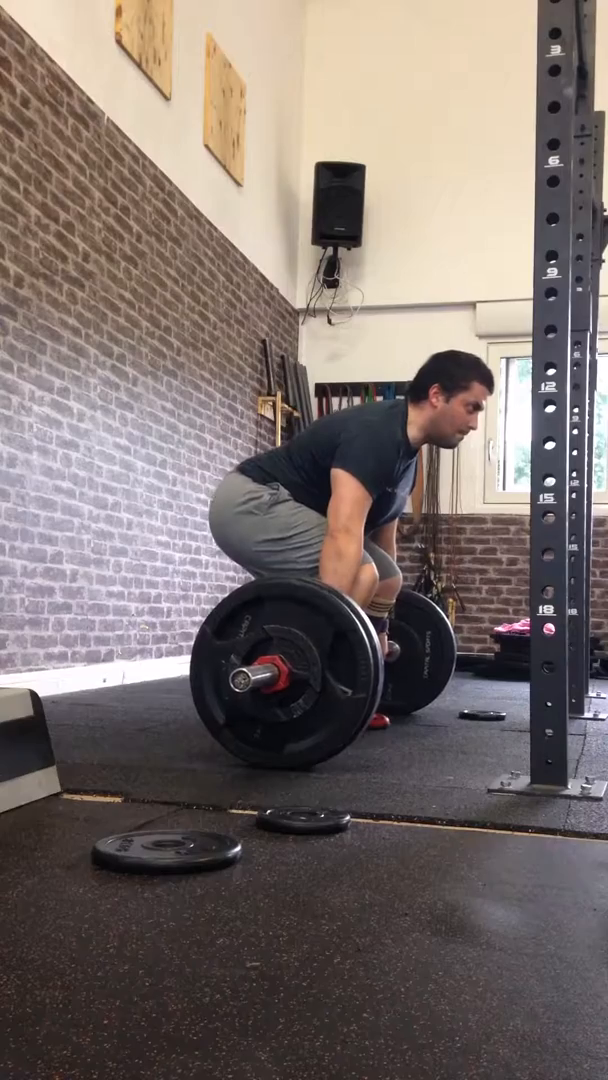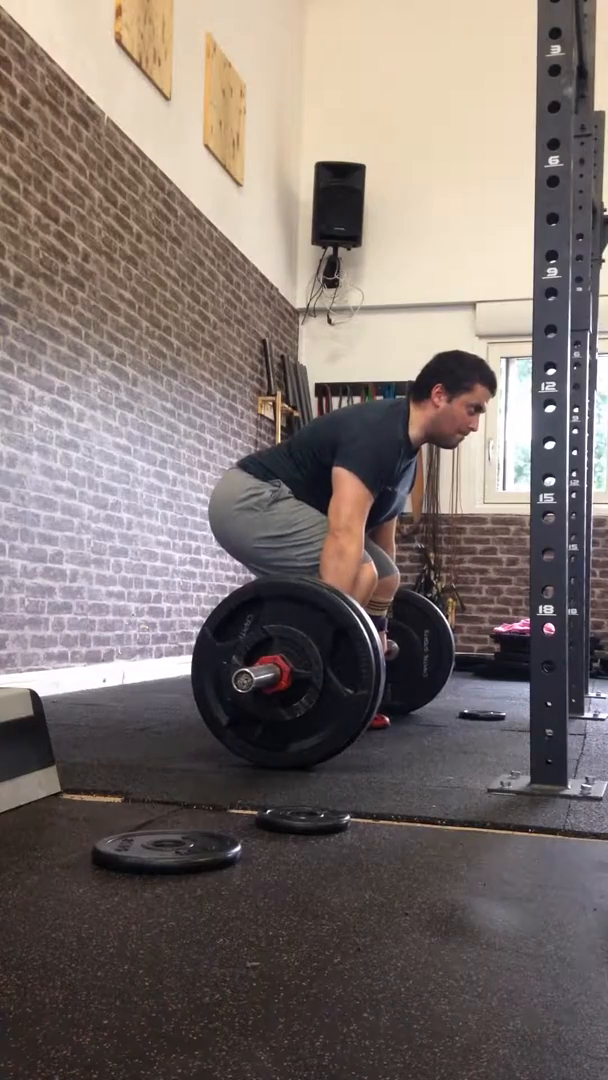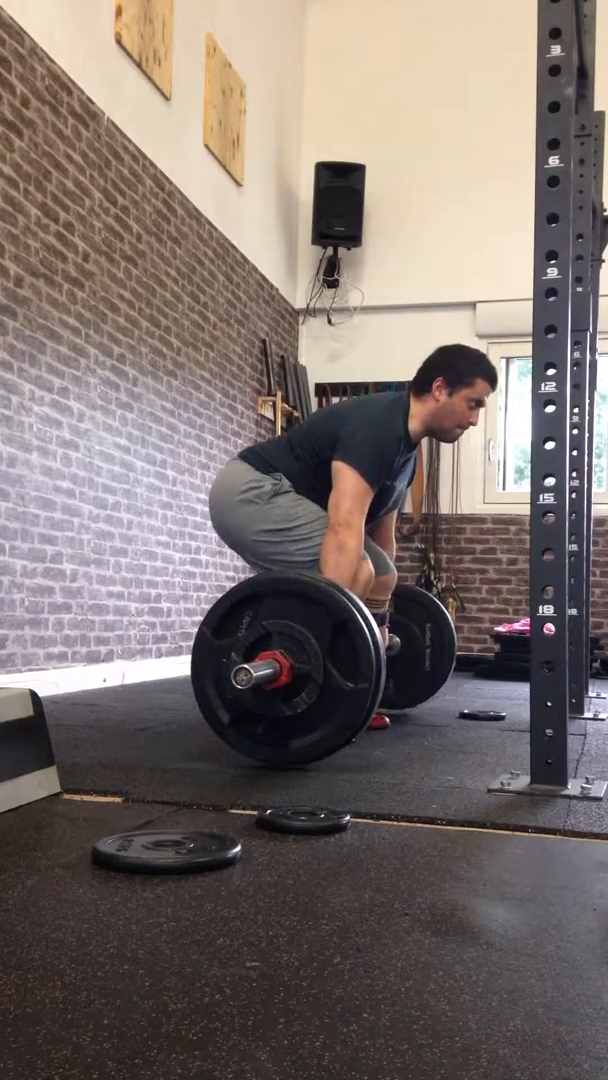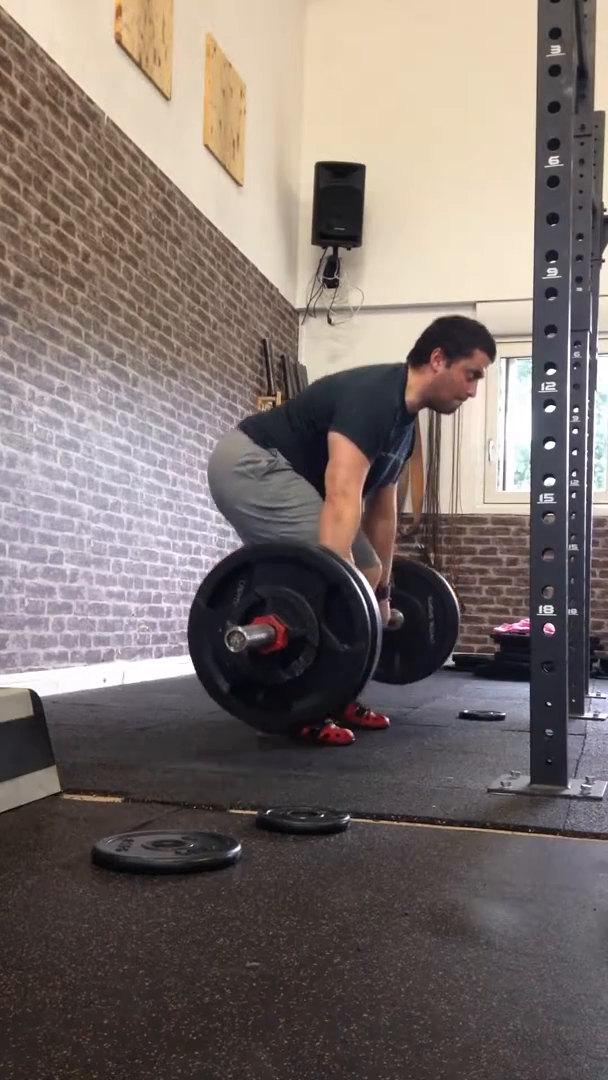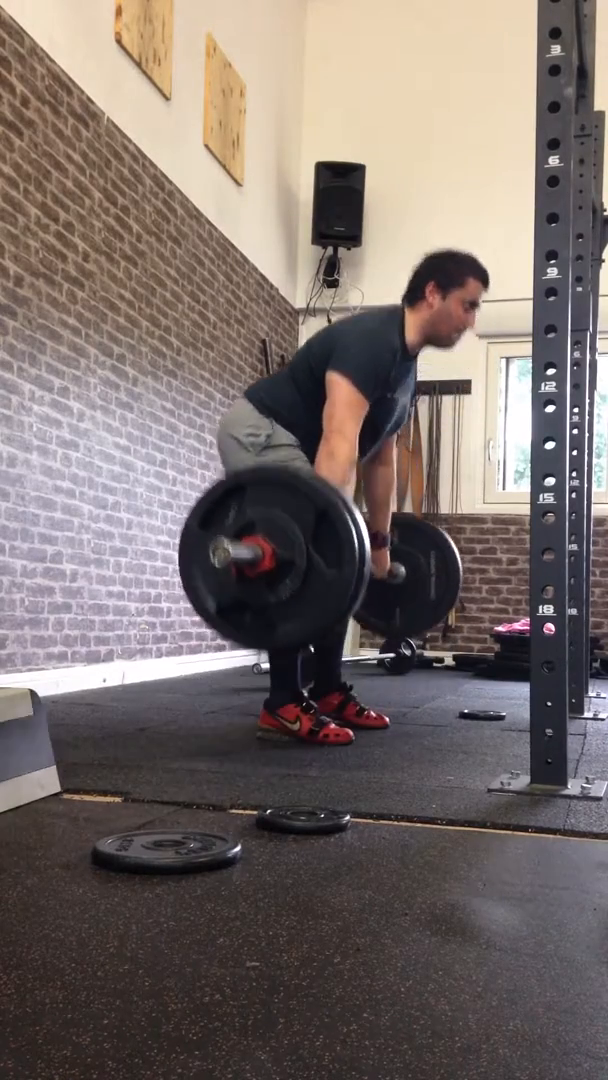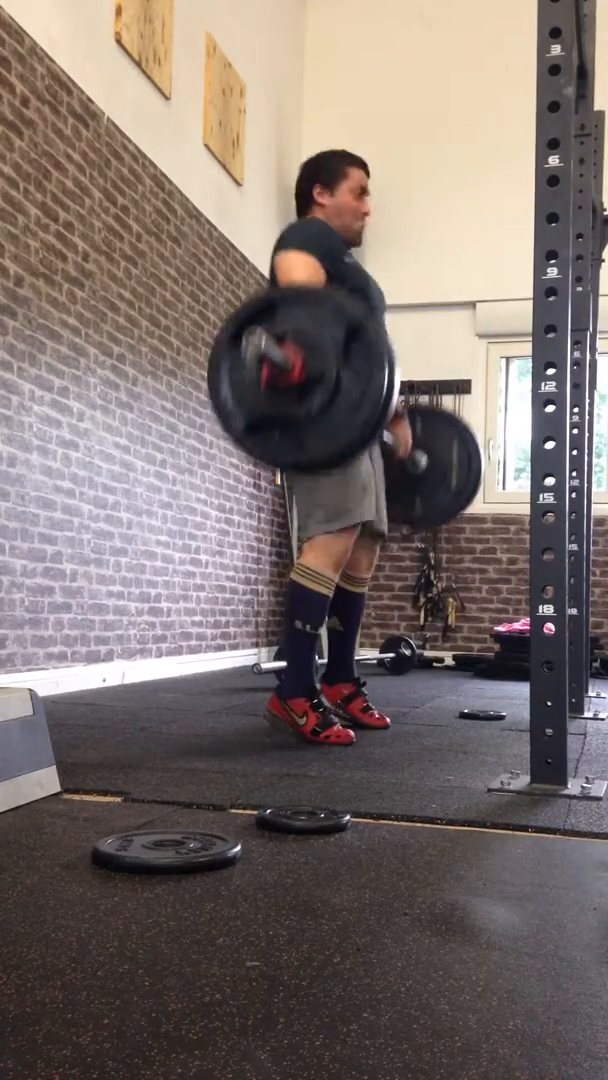
dt=0.4s
person 1, frame 1
left shoulder: (404, 451)
right shoulder: (375, 434)
left elbow: (381, 536)
right elbow: (343, 535)
left wrist: (378, 632)
left hip: (273, 509)
right hip: (250, 503)
left knee: (387, 580)
right knee: (356, 575)
person 1, frame 2
left shoulder: (404, 449)
right shoulder: (376, 433)
left elbow: (381, 537)
right elbow: (344, 534)
left wrist: (378, 629)
left hip: (273, 504)
right hip: (249, 499)
left knee: (384, 578)
right knee: (357, 573)
person 1, frame 3
left shoulder: (403, 444)
right shoulder: (376, 428)
left elbow: (381, 534)
right elbow: (344, 530)
left wrist: (379, 623)
left hip: (268, 497)
right hip: (250, 492)
left knee: (381, 577)
right knee: (353, 572)
person 1, frame 4
left shoulder: (403, 418)
right shoulder: (373, 399)
left elbow: (382, 511)
right elbow: (342, 501)
left wrist: (381, 593)
left hip: (275, 473)
right hip: (249, 464)
left knee: (364, 570)
person 1, frame 5
left shoulder: (405, 363)
right shoulder: (371, 340)
left elbow: (381, 459)
right elbow: (339, 438)
left wrist: (379, 541)
left hip: (291, 444)
right hip: (260, 434)
left ankle: (328, 692)
right ankle: (284, 705)
person 1, frame 6
left shoulder: (339, 258)
right shoulder: (310, 237)
right elbow: (299, 286)
left wrist: (393, 414)
left knee: (361, 549)
right knee: (334, 538)
left ankle: (340, 683)
right ankle: (295, 694)
